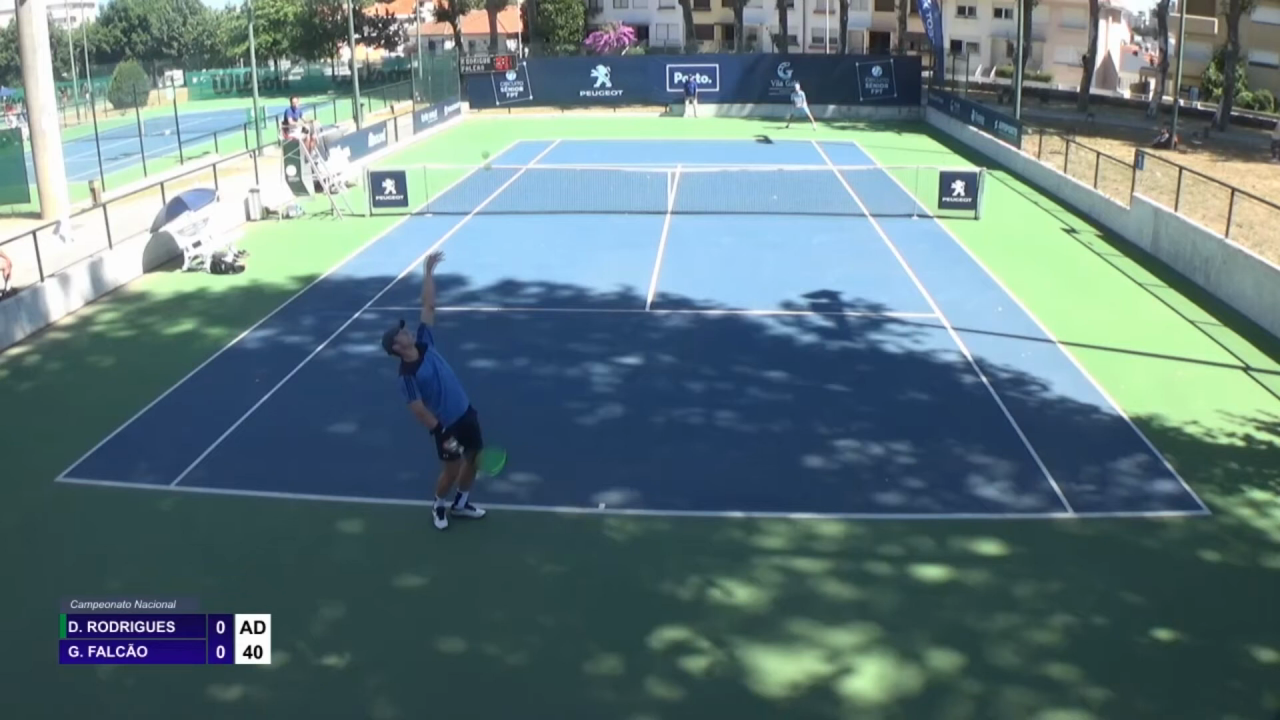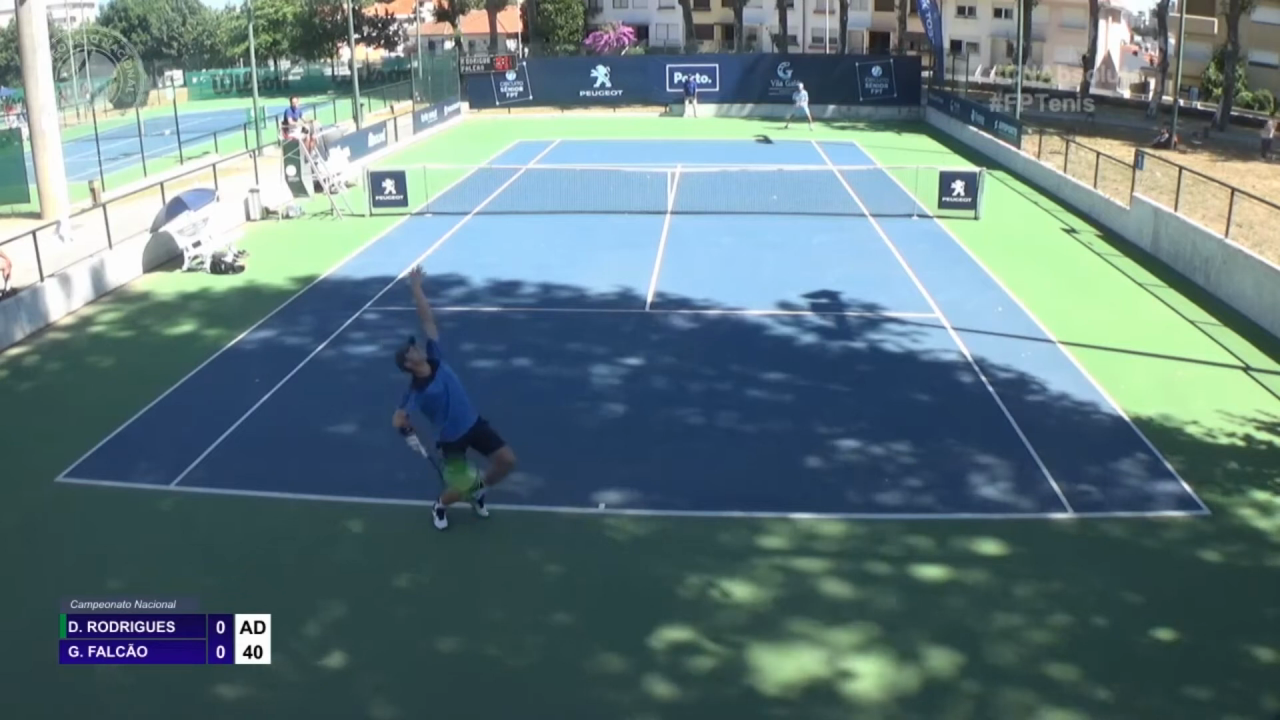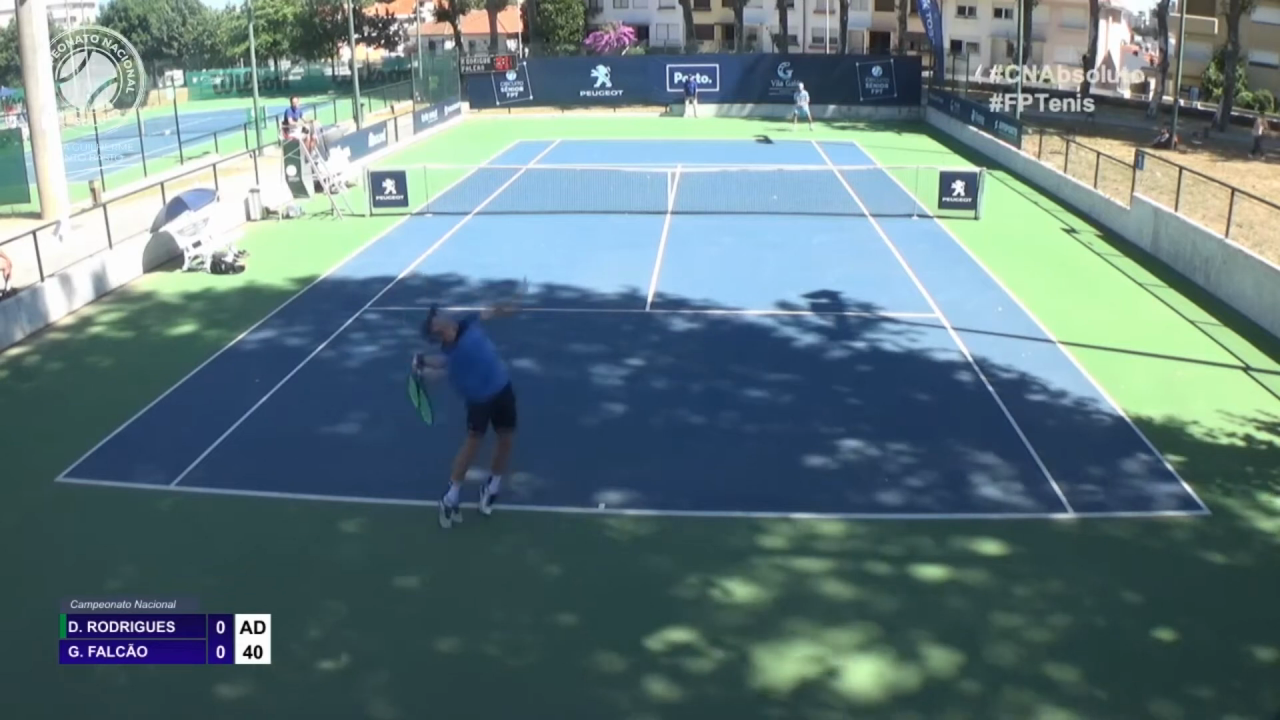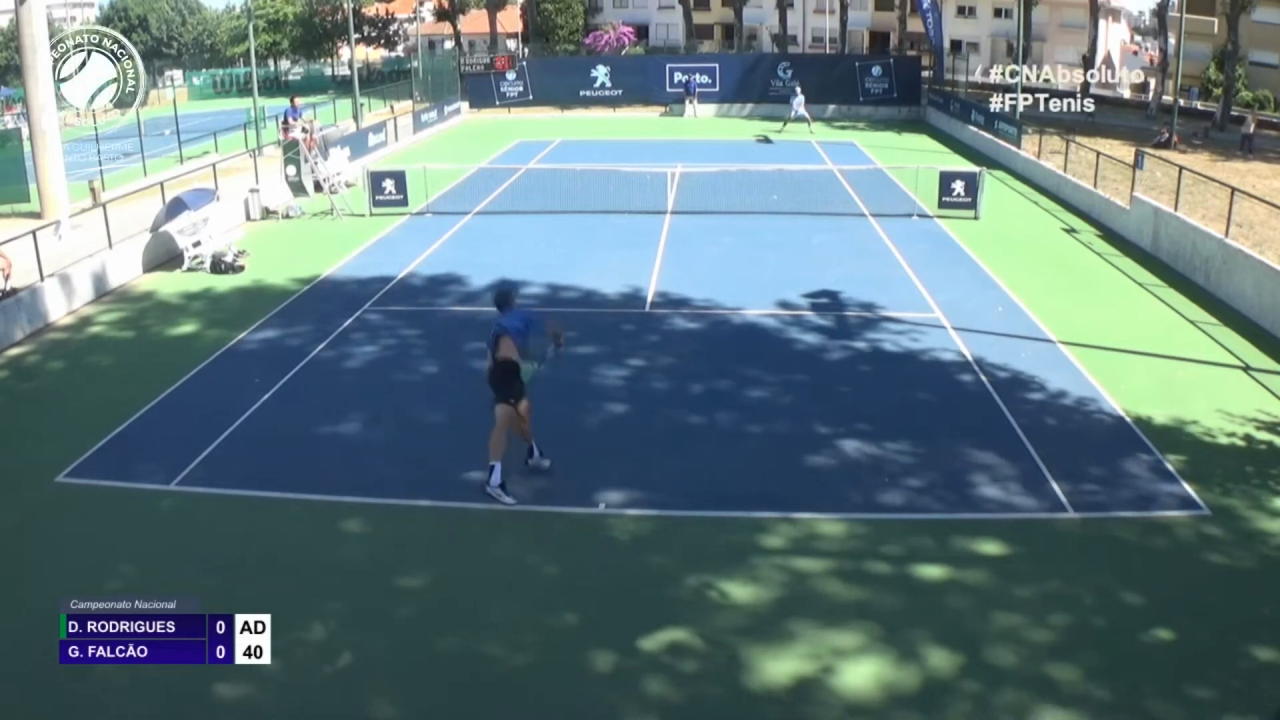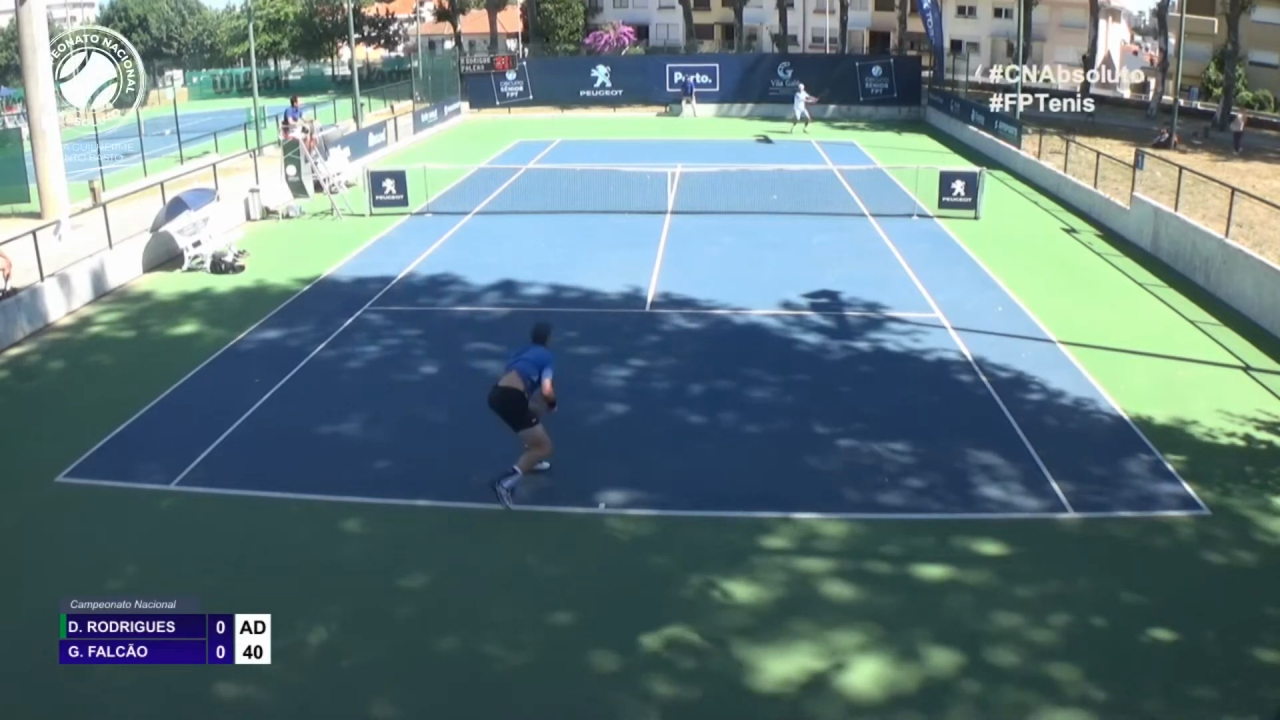
dt=0.4s
person 1, frame 1
left shoulder: (424, 343)
right shoulder: (407, 376)
left elbow: (428, 305)
right elbow: (420, 411)
left wrist: (429, 271)
right wrist: (443, 435)
left hip: (465, 412)
right hip: (445, 425)
left knee: (474, 460)
right knee: (452, 470)
left ankle: (460, 503)
right ankle: (439, 505)
person 1, frame 2
left shoulder: (435, 360)
right shoulder: (415, 392)
left elbow: (427, 320)
right elbow: (398, 417)
left wrist: (416, 288)
right wrist: (407, 432)
left hip: (474, 423)
right hip: (450, 438)
left knee: (507, 461)
right knee: (459, 489)
left ankle: (478, 492)
right ankle: (440, 506)
person 1, frame 3
left shoulder: (469, 326)
right shoulder: (448, 353)
left elbow: (489, 314)
right wrist: (423, 365)
left hip: (503, 392)
right hip: (479, 399)
left knee: (505, 444)
right knee: (471, 448)
left ankle: (490, 490)
right ankle: (450, 497)
person 1, frame 4
left shoulder: (498, 325)
right shoulder: (523, 315)
left elbow: (491, 359)
right elbow: (552, 331)
right wrist: (557, 341)
left hip: (499, 371)
right hip: (506, 374)
left knee: (524, 412)
right knee: (502, 425)
left ankle: (534, 454)
right ankle: (494, 482)
person 1, frame 5
left shoulder: (524, 352)
right shoulder: (546, 356)
right elbow: (547, 392)
right wrist: (552, 404)
left hip: (496, 394)
right hip: (511, 398)
left knee: (533, 417)
right knee: (544, 448)
left ankle: (531, 461)
right ankle: (505, 482)
